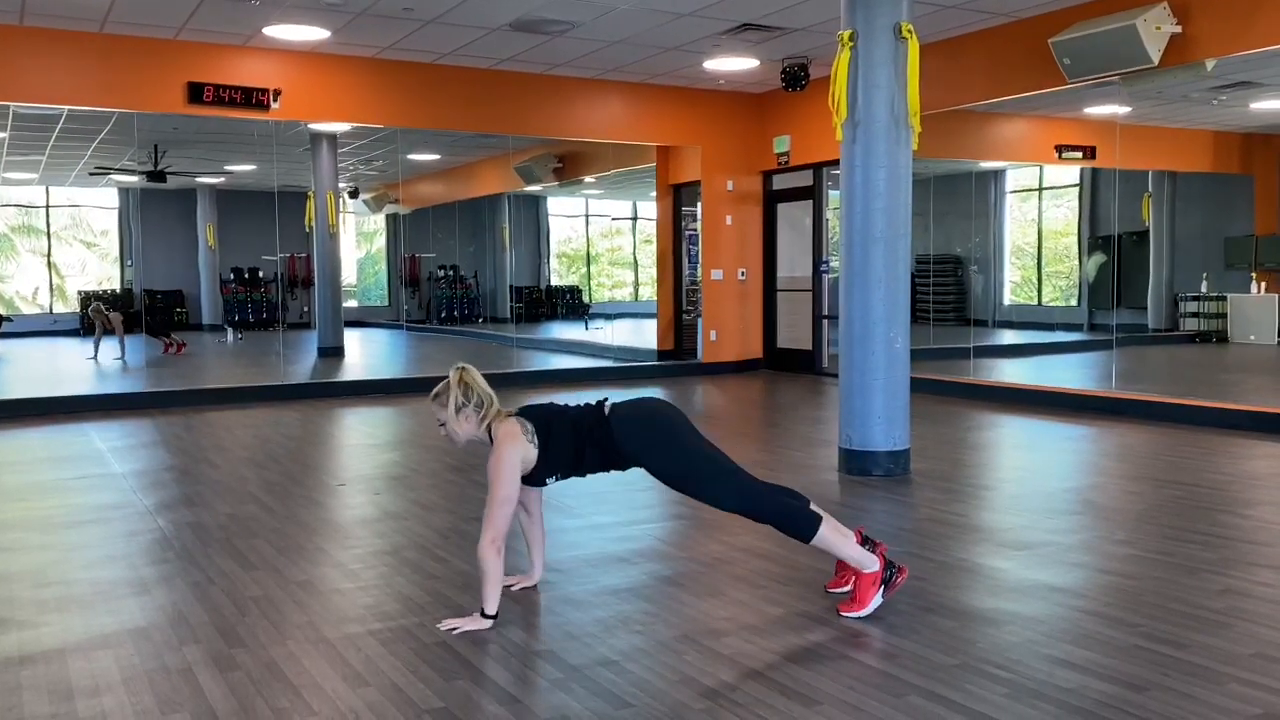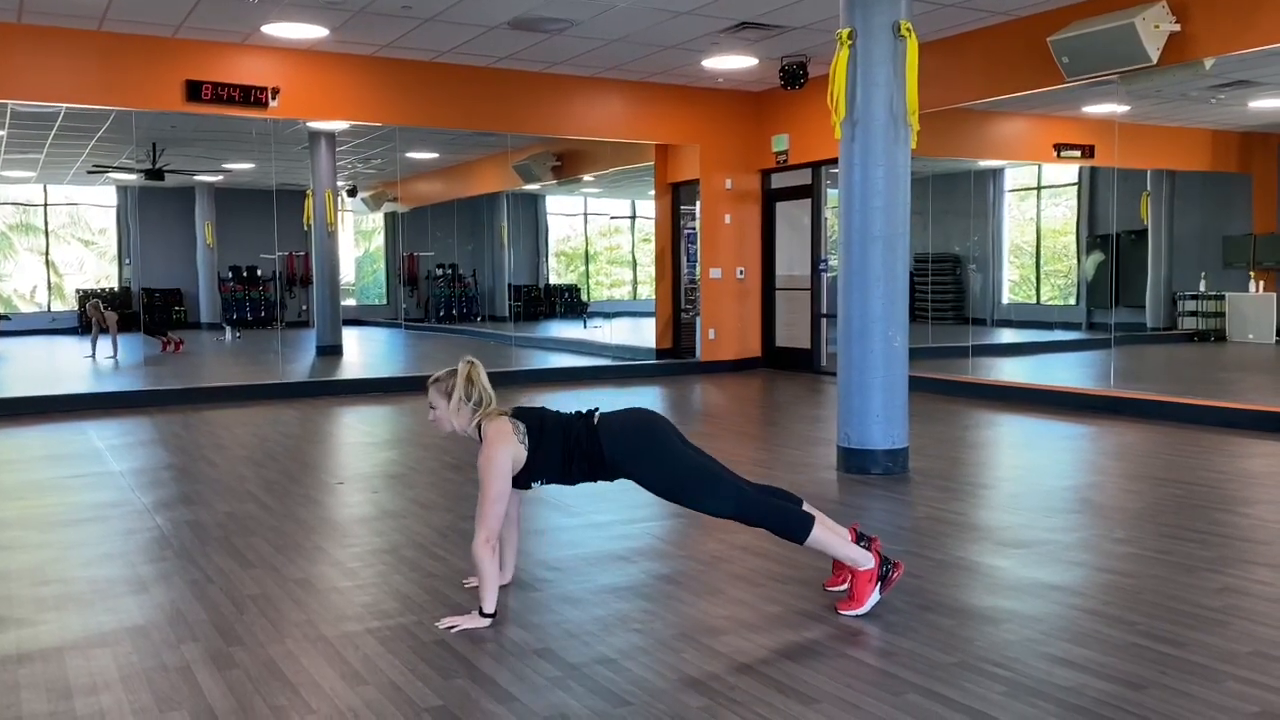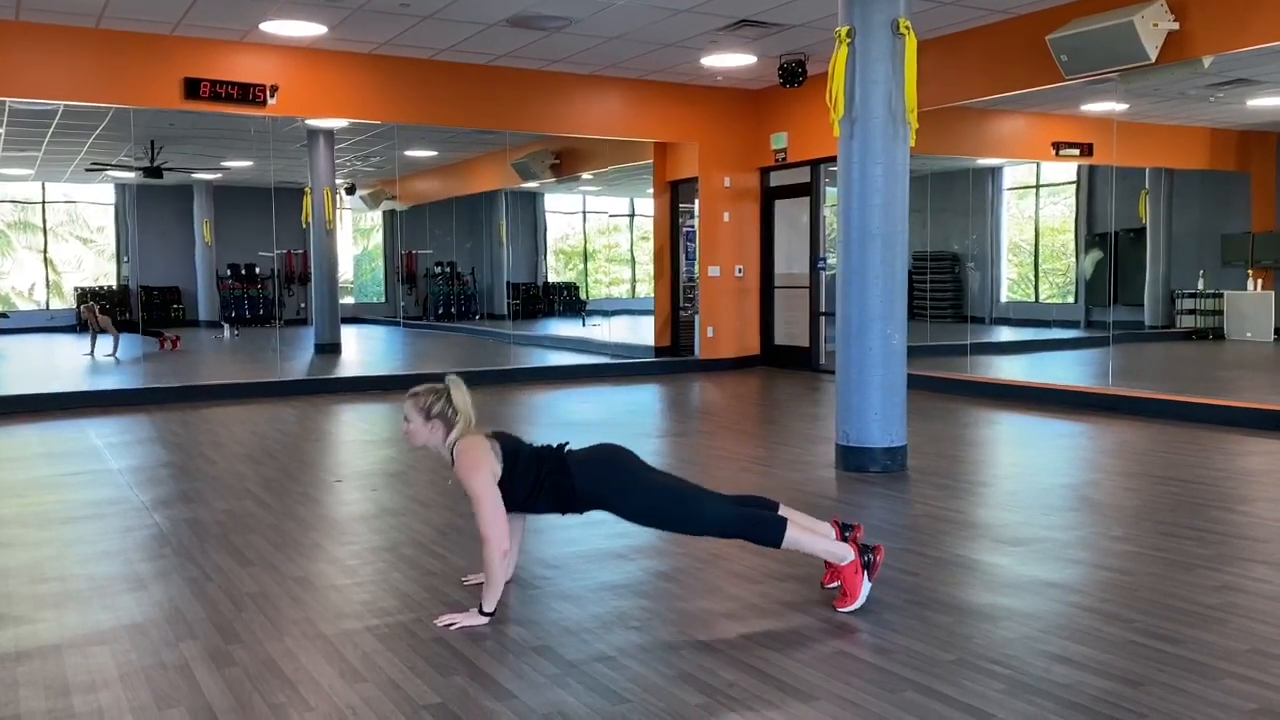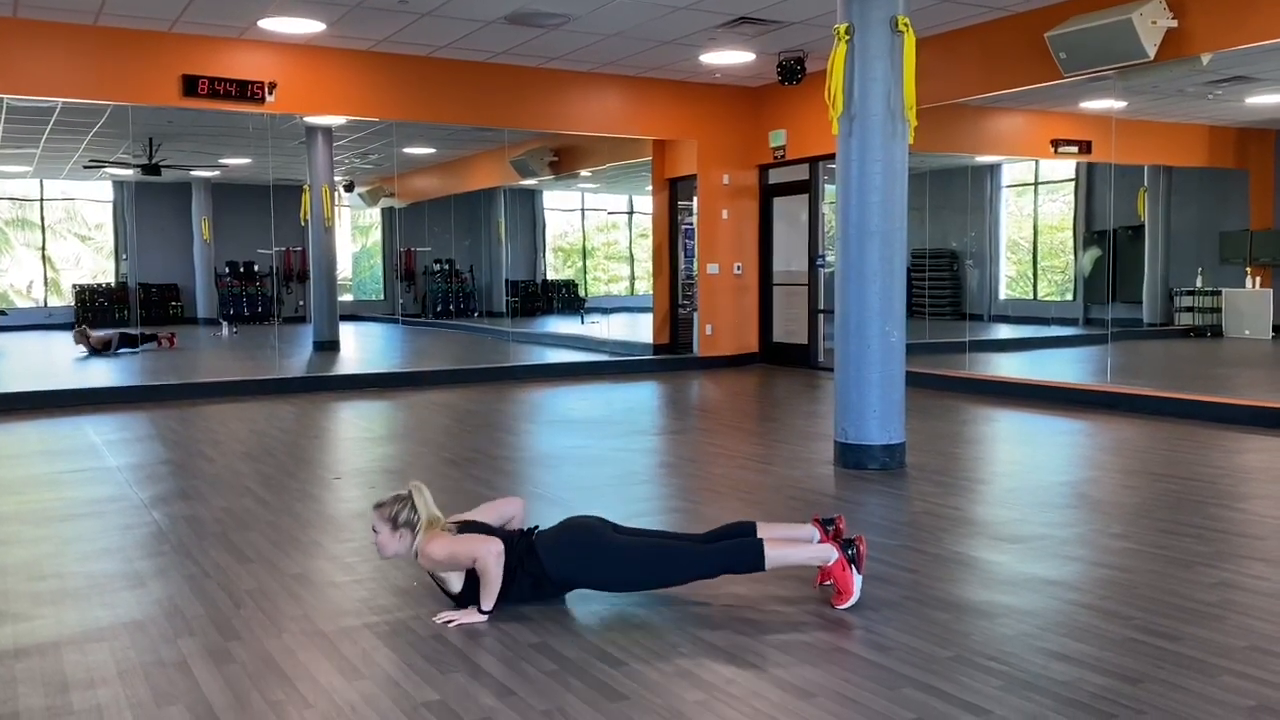
dt=0.4s
person 1, frame 1
left shoulder: (505, 446)
right shoulder: (511, 427)
left elbow: (491, 539)
right elbow: (529, 503)
left wrist: (486, 613)
right wrist: (535, 570)
left hip: (643, 435)
right hip: (643, 421)
left knee: (749, 499)
right knee: (750, 491)
left ankle: (870, 566)
right ankle: (855, 543)
person 1, frame 2
left shoulder: (495, 445)
right shoulder: (500, 424)
left elbow: (485, 537)
right elbow: (509, 506)
left wrist: (485, 612)
right wrist: (504, 573)
left hip: (631, 448)
right hip: (635, 430)
left knee: (743, 505)
right knee: (744, 493)
left ankle: (865, 563)
right ankle: (851, 540)
person 1, frame 3
left shoulder: (469, 460)
right shoulder: (473, 443)
left elbow: (498, 542)
right elbow: (512, 504)
left wrist: (484, 610)
right wrist: (504, 571)
left hip: (601, 481)
right hip: (599, 469)
left knee: (723, 519)
right knee: (722, 509)
left ankle: (848, 556)
right ankle: (836, 531)
person 1, frame 4
left shoulder: (433, 550)
right shoulder: (447, 527)
left elbow: (491, 551)
right elbow: (513, 505)
left wrist: (482, 608)
left hip: (573, 560)
right hip: (575, 539)
left knee: (705, 560)
right knee: (703, 545)
left ankle: (832, 553)
right ankle: (819, 530)
